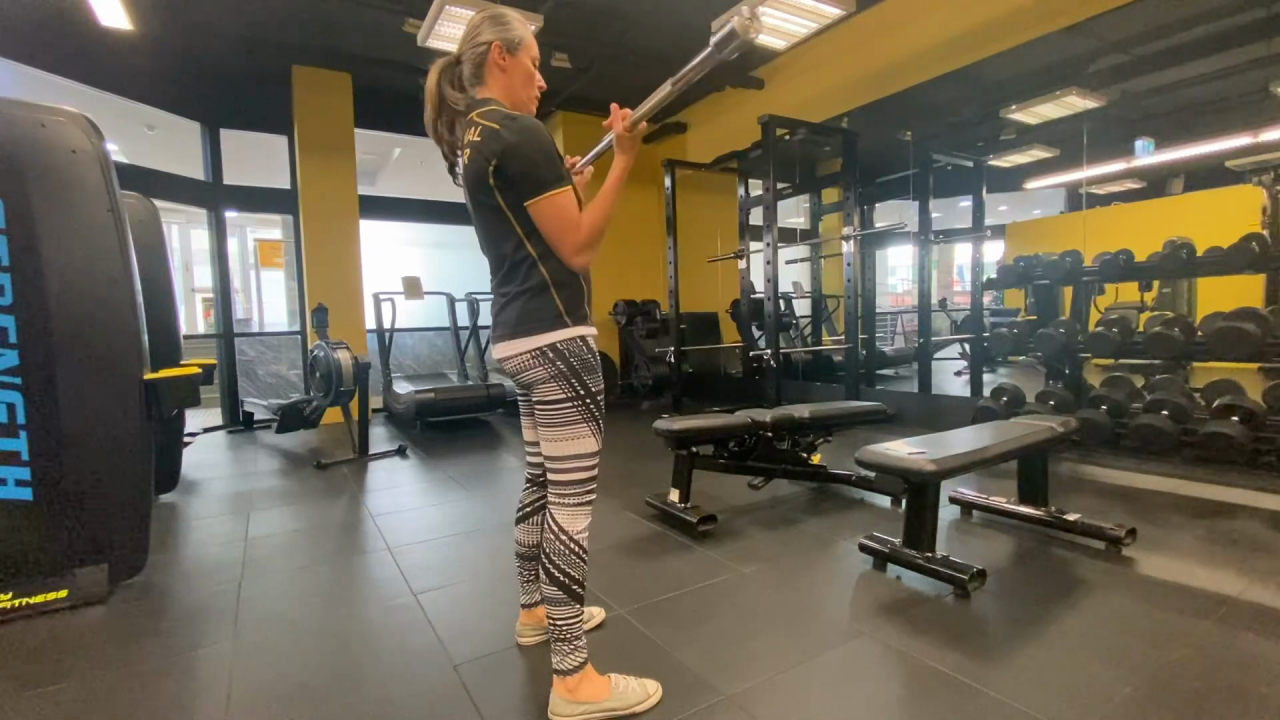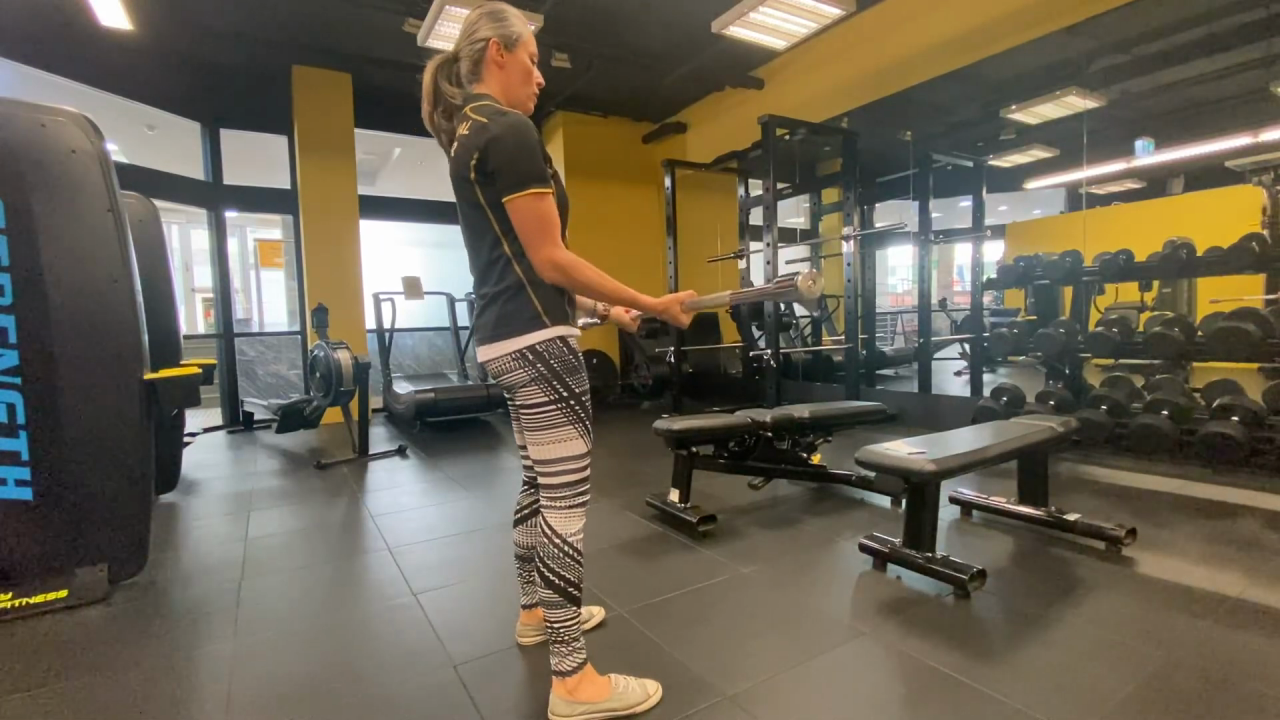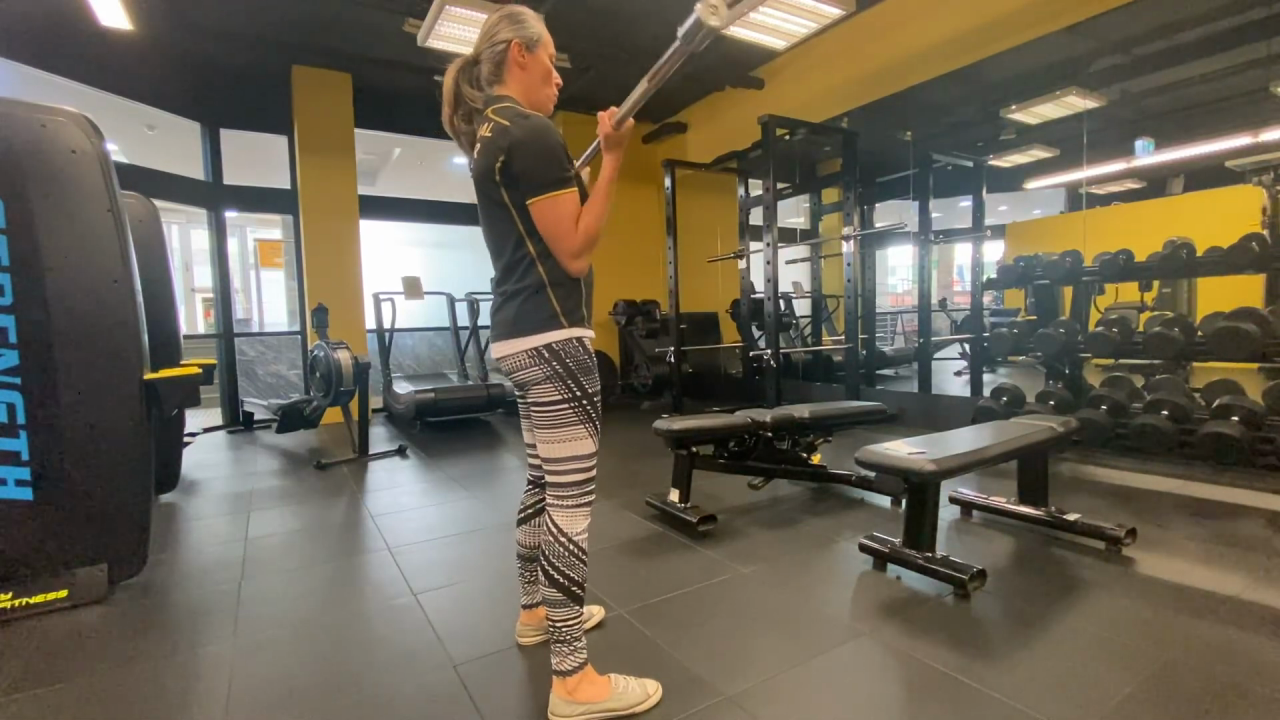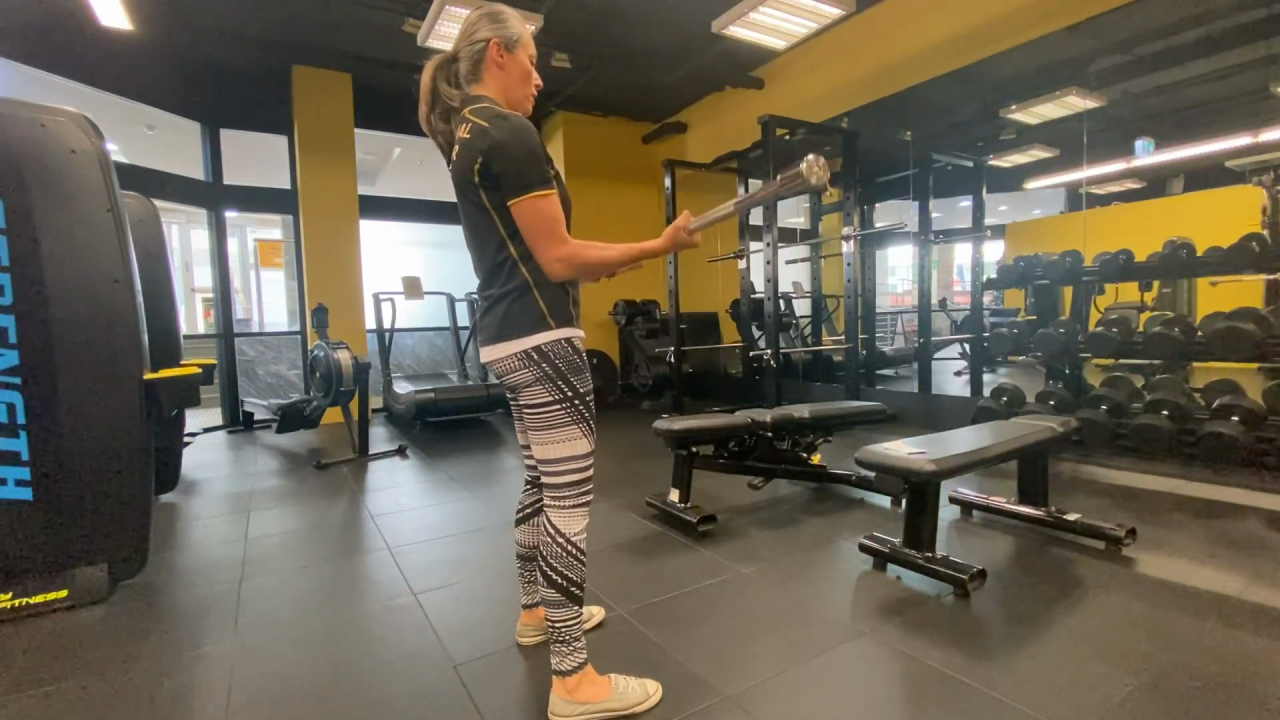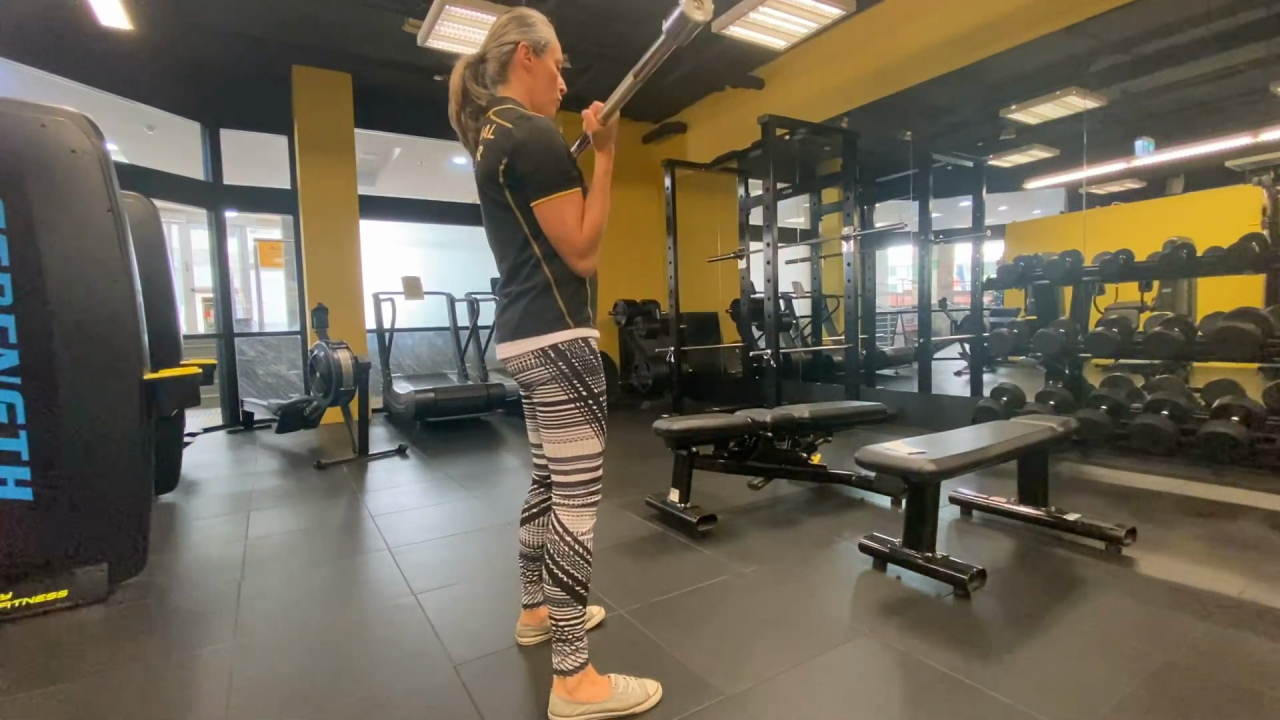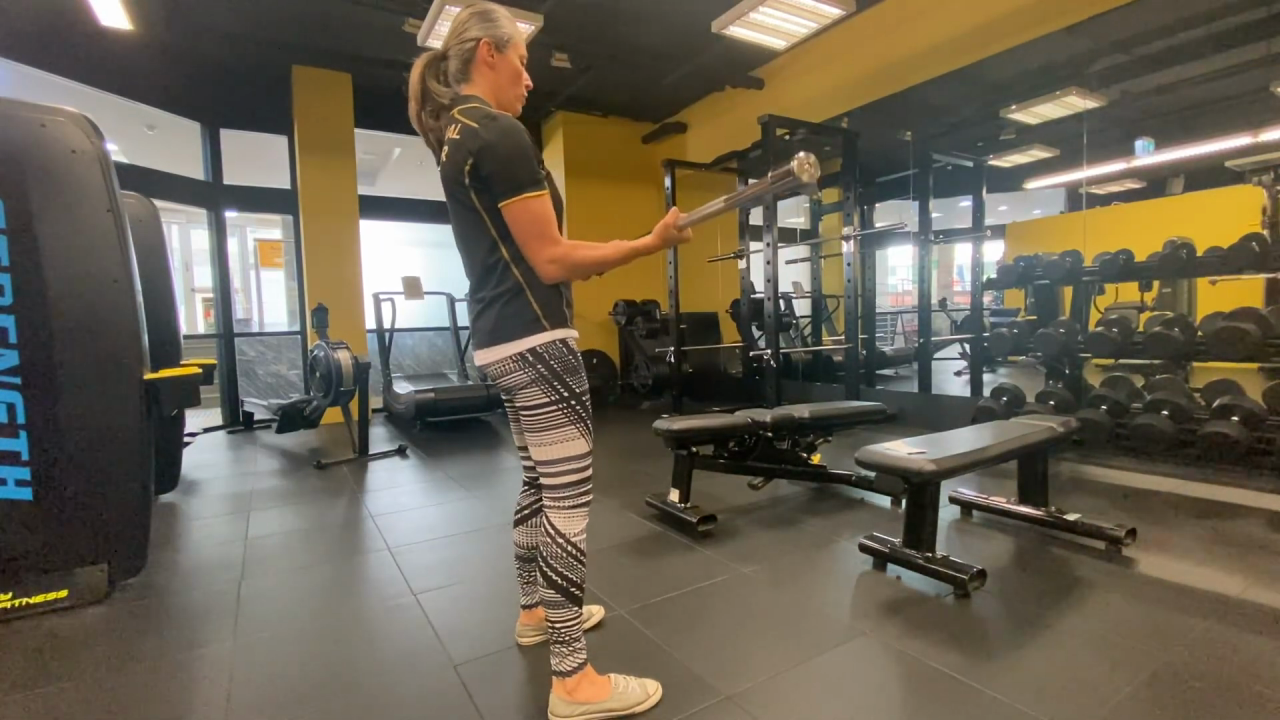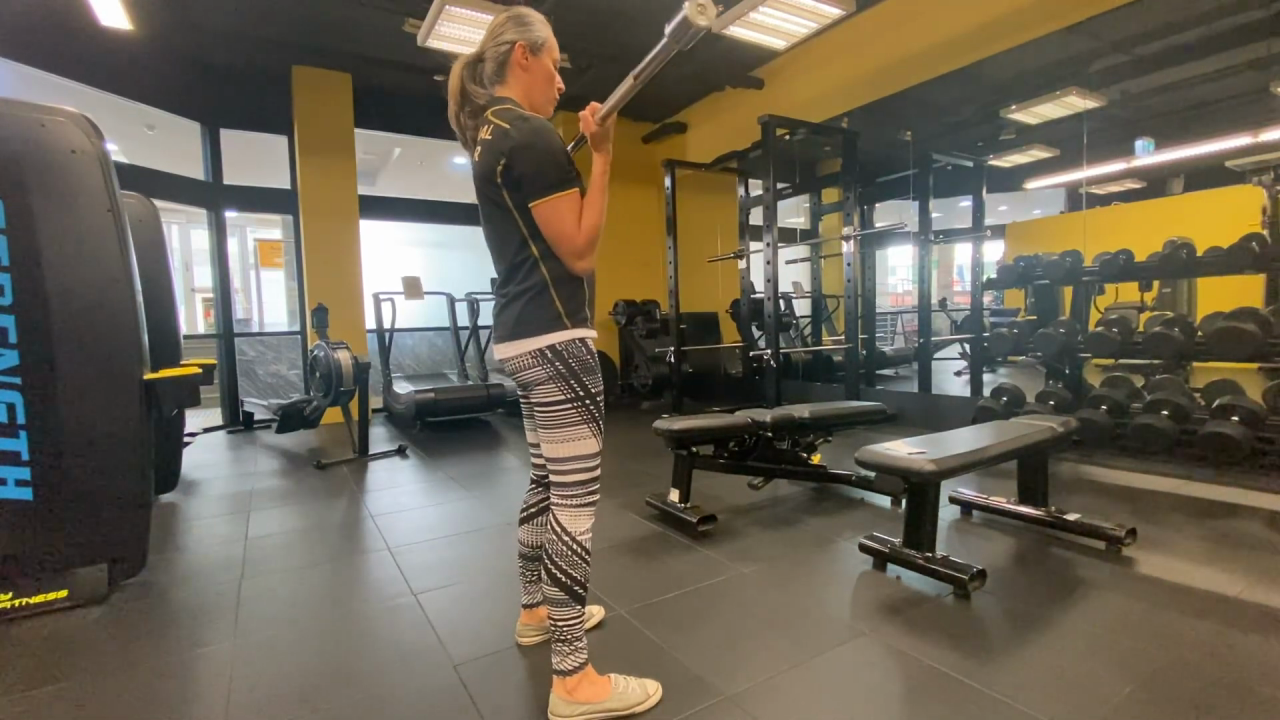
dt=0.7s
person 1, frame 1
left shoulder: (471, 140)
right shoulder: (519, 134)
right elbow: (577, 250)
left wrist: (570, 190)
right wrist: (622, 160)
left hip: (518, 334)
right hip: (554, 337)
left knee: (542, 480)
right knee: (572, 497)
left ankle: (535, 609)
person 1, frame 2
left shoulder: (469, 133)
right shoulder: (510, 131)
right elbow: (549, 260)
left wrist: (604, 305)
right wrist: (650, 304)
left hip: (504, 336)
right hip: (535, 339)
left knee: (539, 484)
right knee: (565, 498)
left ankle: (535, 611)
person 1, frame 3
left shoulder: (489, 134)
right shoulder: (532, 133)
right elbow: (575, 254)
left wrist: (577, 190)
right wrist: (612, 161)
left hip: (519, 333)
right hip: (551, 336)
left knee: (543, 479)
right knee: (572, 496)
left ankle: (535, 609)
person 1, frame 4
left shoulder: (467, 136)
right shoulder: (510, 134)
right elbow: (557, 259)
left wrist: (610, 257)
right wrist: (655, 245)
left hip: (508, 335)
right hip: (540, 338)
left knee: (541, 482)
right knee: (568, 497)
left ankle: (536, 611)
person 1, frame 5
left shoulder: (492, 135)
right shoulder: (534, 134)
right elbow: (582, 255)
left wrist: (576, 172)
right wrist: (604, 160)
left hip: (524, 334)
right hip: (556, 337)
left knee: (548, 479)
right knee: (577, 496)
left ankle: (537, 609)
person 1, frame 6
left shoulder: (456, 136)
right shoulder: (500, 134)
right elbow: (550, 261)
left wrist: (601, 249)
right wrist: (646, 243)
left hip: (500, 338)
right hip: (534, 339)
left knee: (538, 482)
right knee: (568, 497)
left ankle: (535, 610)
person 1, frame 7
left shoulder: (491, 135)
right shoulder: (531, 134)
right elbow: (579, 254)
left wrist: (576, 166)
right wrist: (603, 158)
left hip: (522, 333)
right hip: (554, 337)
left knee: (546, 478)
right knee: (575, 495)
left ankle: (536, 609)
